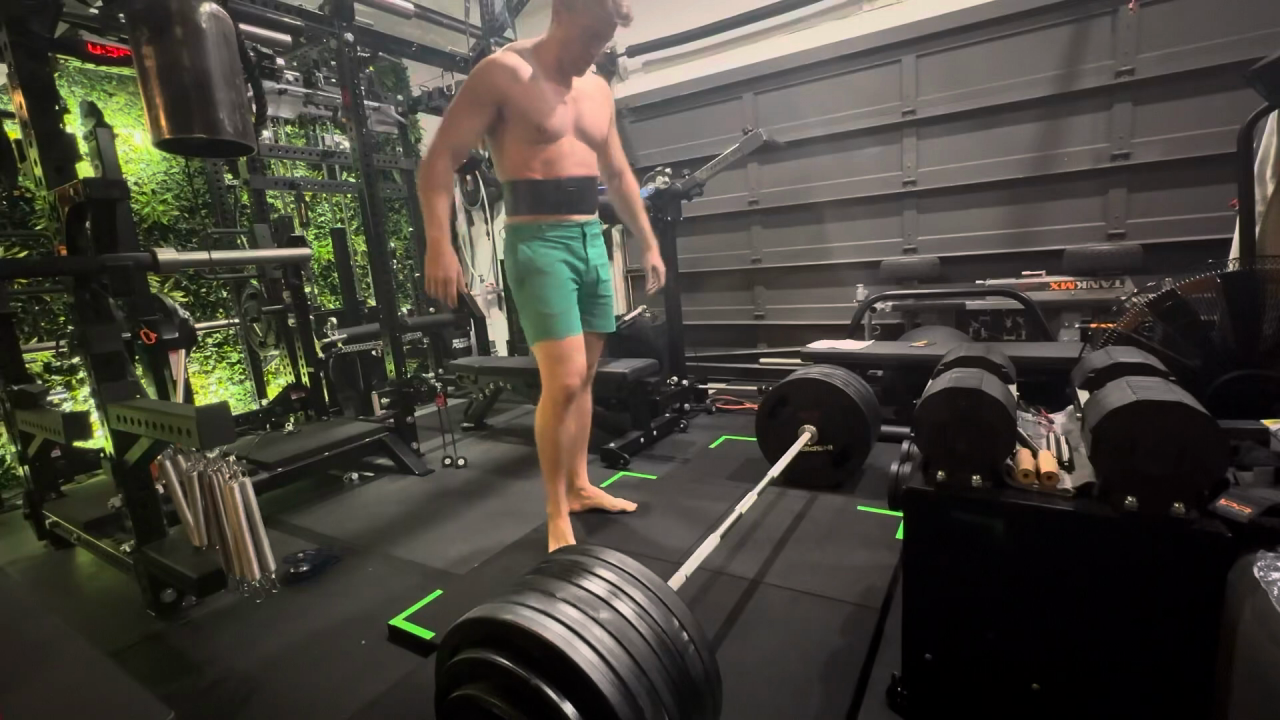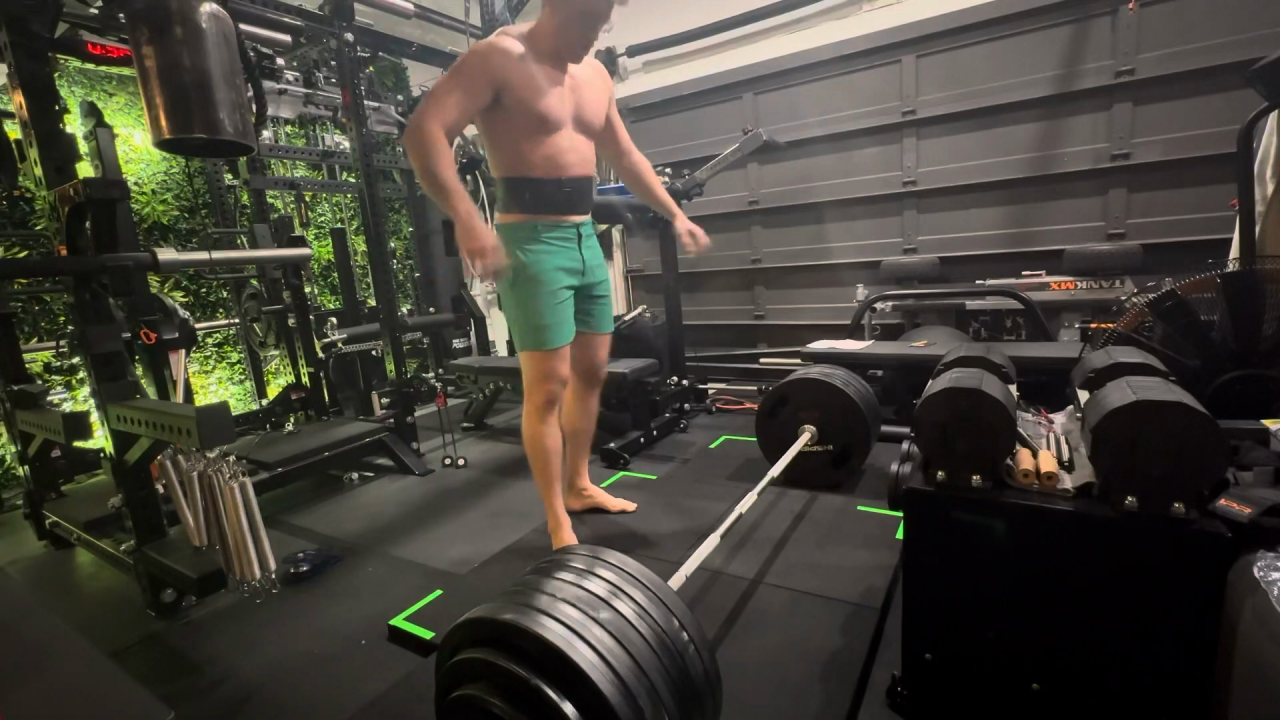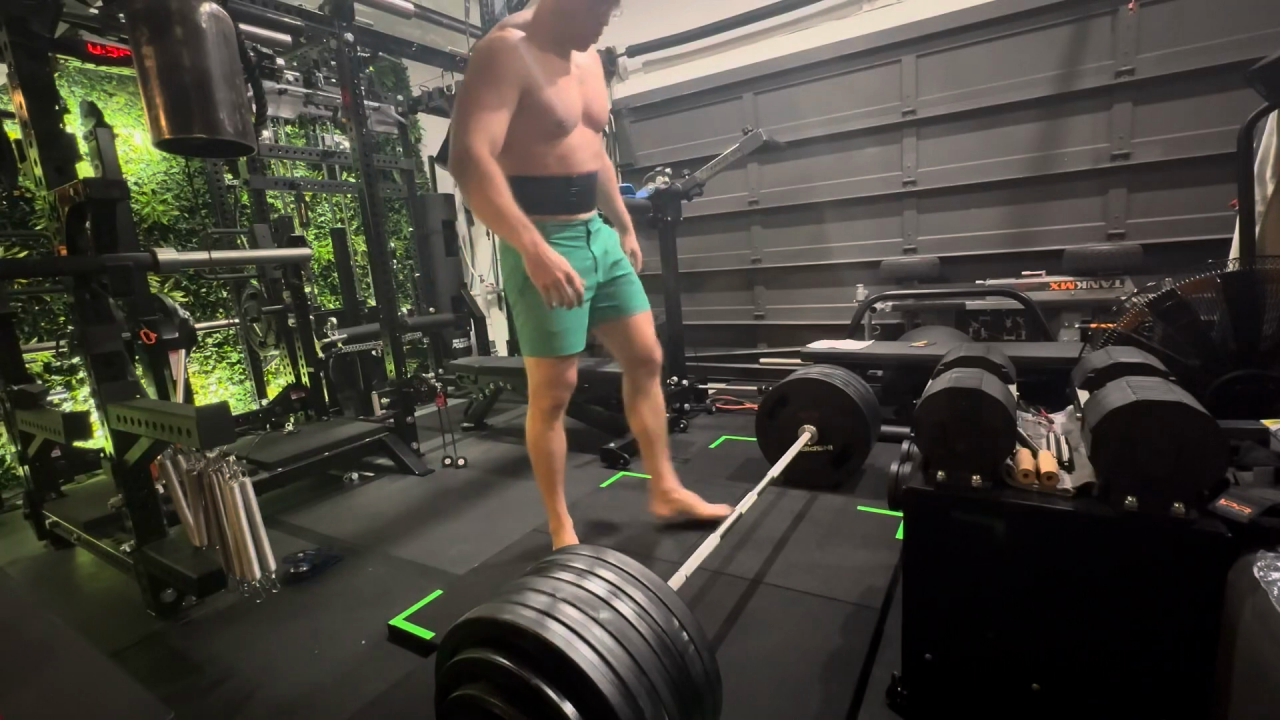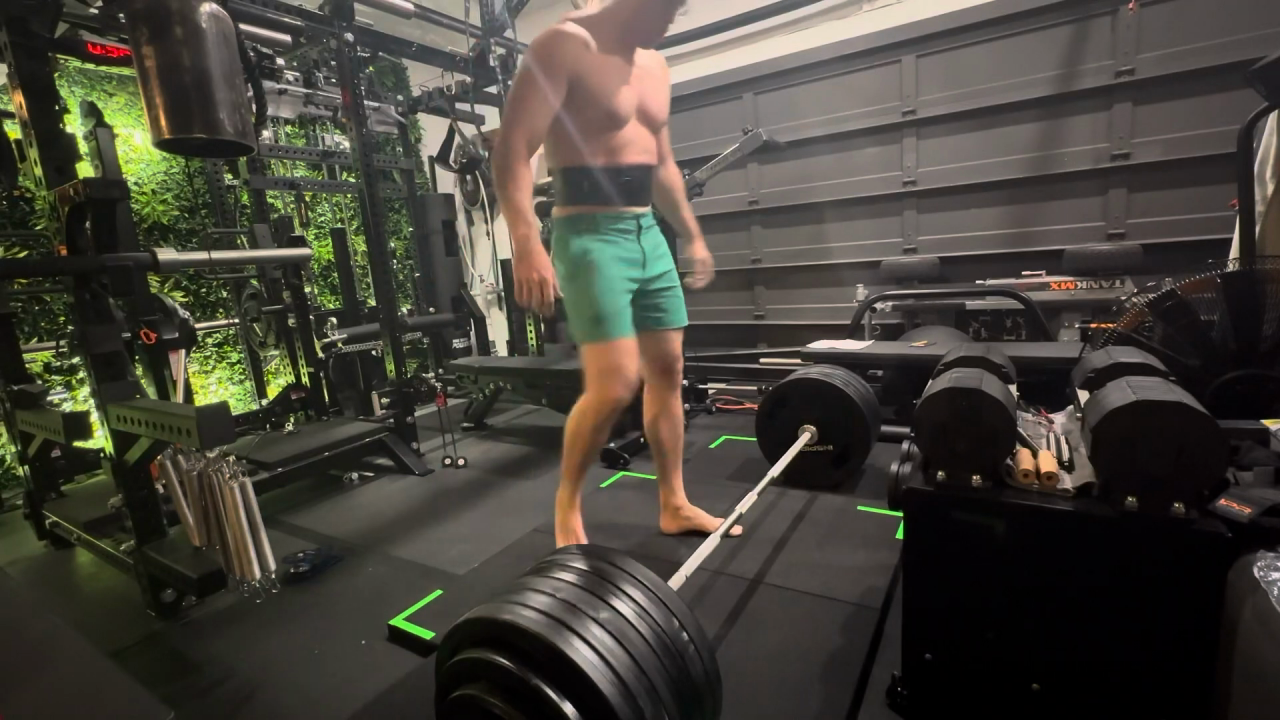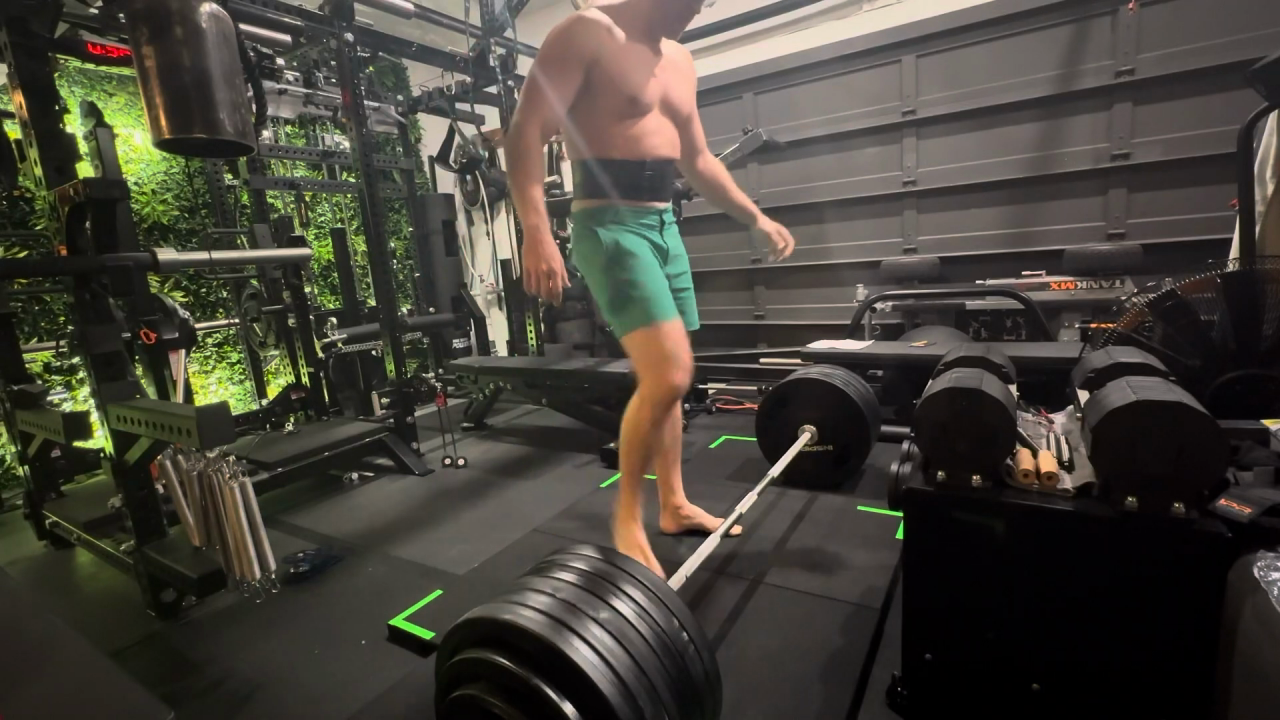
dt=0.4s
person 1, frame 1
left shoulder: (598, 91)
right shoulder: (503, 75)
left elbow: (620, 176)
right elbow: (440, 158)
left wrist: (649, 243)
right wrist: (439, 245)
left hip: (590, 240)
right hip: (537, 243)
left knee: (583, 375)
right knee: (564, 380)
left ankle: (579, 487)
right ankle: (557, 514)
person 1, frame 2
left shoulder: (595, 75)
right shoulder: (499, 59)
left elbow: (627, 158)
right elbow: (423, 131)
left wrist: (676, 213)
right wrist: (467, 218)
left hip: (586, 238)
right hip: (530, 244)
left knee: (590, 375)
right knee: (550, 387)
left ankle: (579, 486)
right ankle: (561, 528)
person 1, frame 3
left shoulder: (589, 61)
right shoulder: (505, 54)
right elbow: (470, 159)
left wrist: (624, 226)
right wrist: (533, 248)
left hip: (597, 237)
right hip: (544, 246)
left knee: (646, 361)
right knee: (553, 391)
left ankle: (668, 492)
right ankle: (561, 530)
person 1, frame 4
left shoulder: (654, 66)
right shoulder: (565, 48)
right elbow: (512, 149)
left wrist: (694, 237)
right wrist: (528, 244)
left hip: (646, 233)
right hip: (589, 235)
left knee: (668, 374)
right knee: (616, 384)
left ankle: (674, 507)
right ankle: (568, 500)
person 1, frame 5
left shoulder: (678, 59)
left elbow: (698, 159)
right elbow: (524, 135)
left wrist: (755, 217)
right wrist: (536, 233)
left hip: (665, 230)
right hip: (610, 230)
left knee: (673, 376)
right knee: (667, 377)
left ankle: (674, 504)
right ankle: (627, 513)
